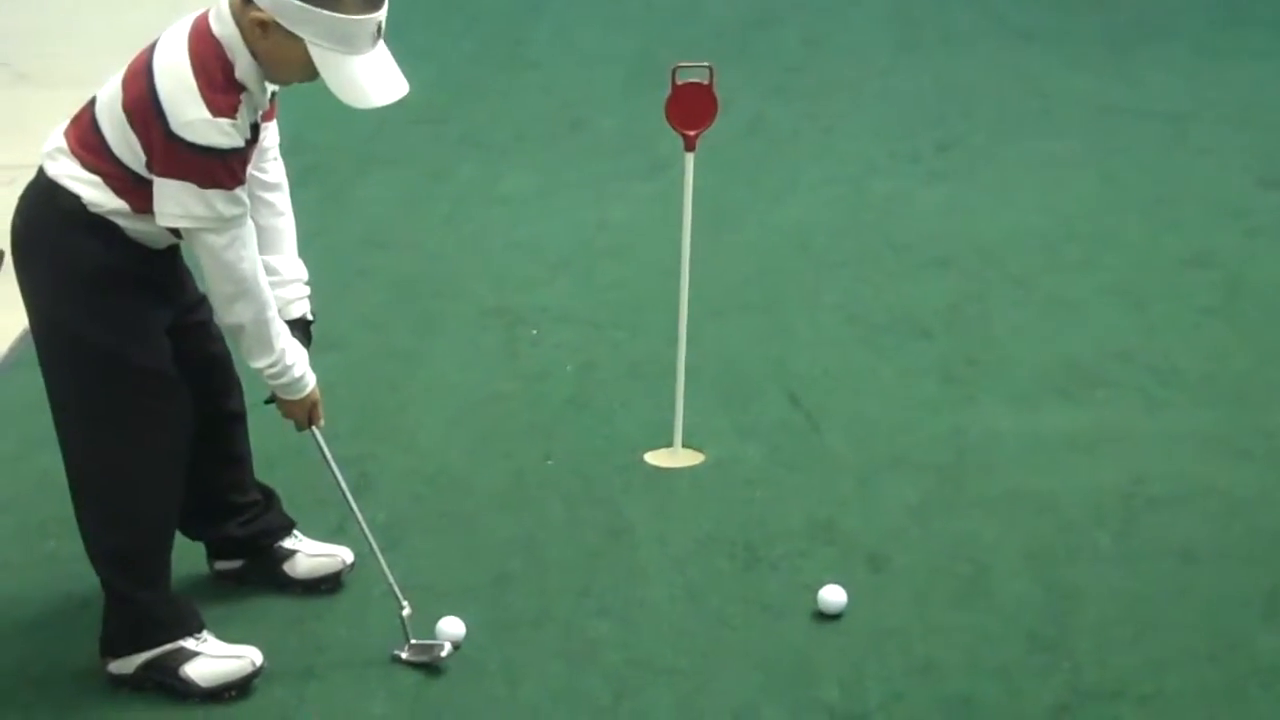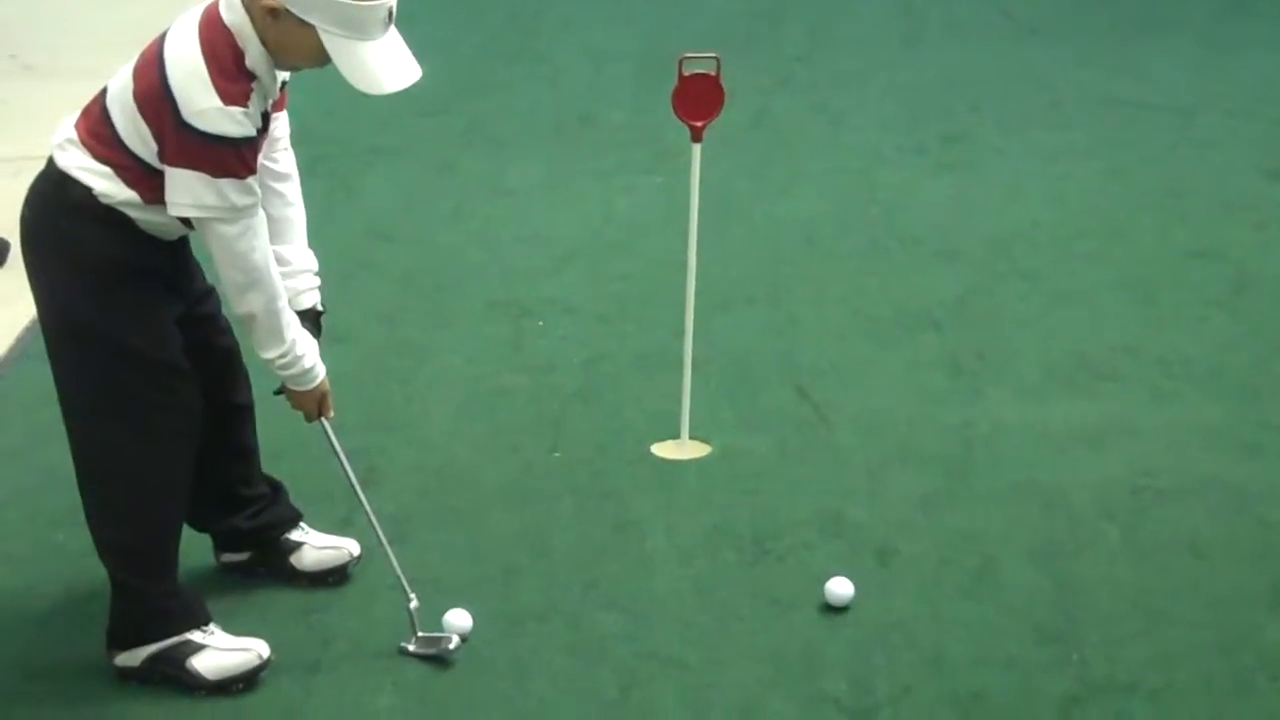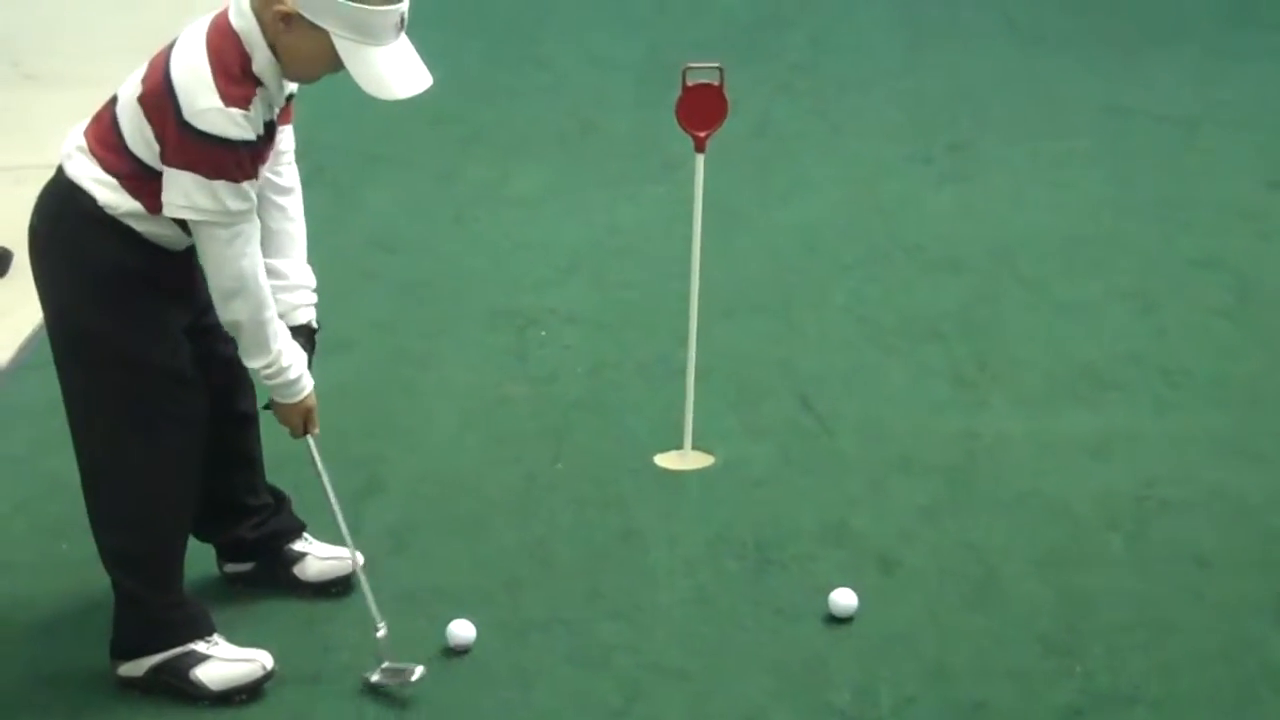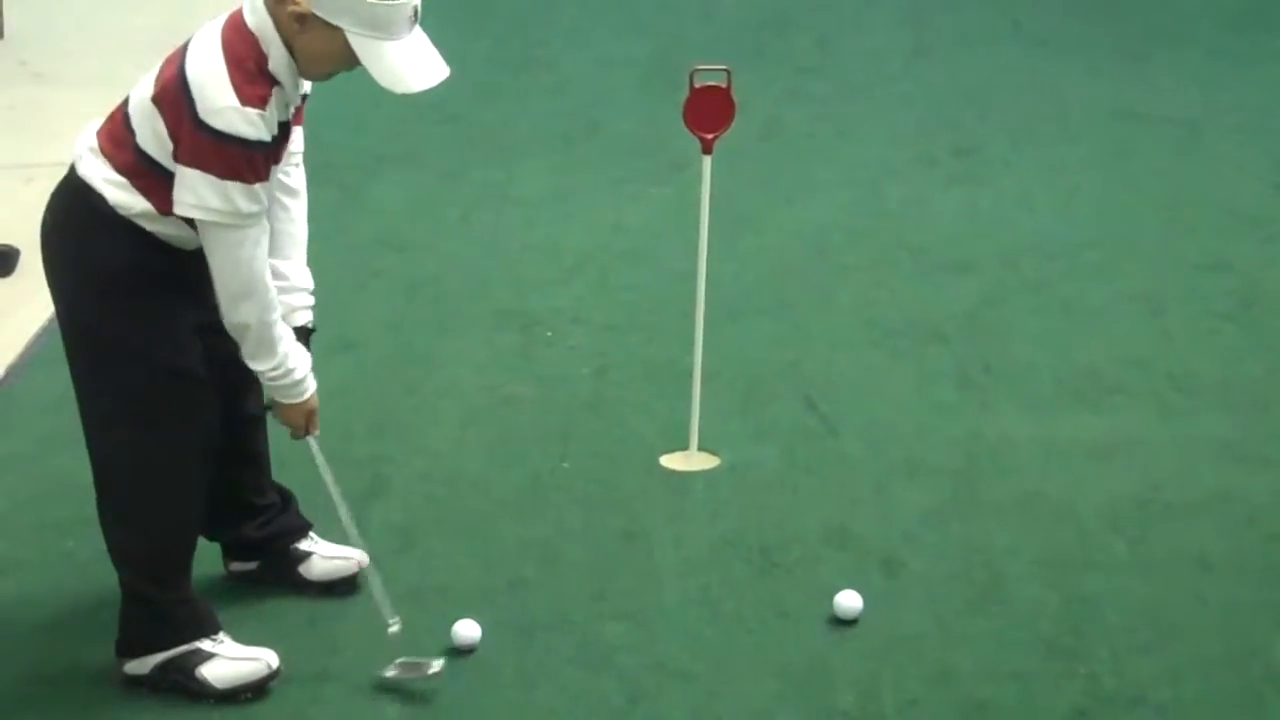
dt=0.5s
person 1, frame 1
right shoulder: (198, 105)
left elbow: (263, 179)
right elbow: (229, 261)
left wrist: (293, 309)
right wrist: (289, 372)
left hip: (134, 233)
right hip: (77, 244)
left knee: (207, 382)
right knee: (133, 426)
left ankle: (245, 536)
right ankle: (144, 634)
person 1, frame 2
right shoulder: (210, 95)
left elbow: (274, 168)
right elbow: (241, 252)
left wrist: (303, 301)
right wrist: (299, 363)
left hip: (143, 223)
right hip: (87, 236)
left knee: (216, 374)
right knee: (141, 419)
left ankle: (251, 527)
right ankle: (150, 627)
person 1, frame 3
right shoulder: (213, 101)
left elbow: (278, 183)
right elbow: (232, 260)
left wrist: (297, 320)
right wrist: (287, 375)
left hip: (157, 236)
right hip: (96, 246)
left knee: (223, 388)
right knee: (146, 427)
left ankle: (256, 539)
right ankle: (155, 637)
person 1, frame 4
right shoulder: (229, 101)
left elbow: (283, 184)
right elbow: (241, 264)
left wrist: (295, 320)
right wrist: (290, 377)
left hip: (169, 235)
right hip: (109, 246)
left knee: (231, 387)
right knee: (157, 425)
left ankle: (262, 538)
right ankle: (161, 634)
